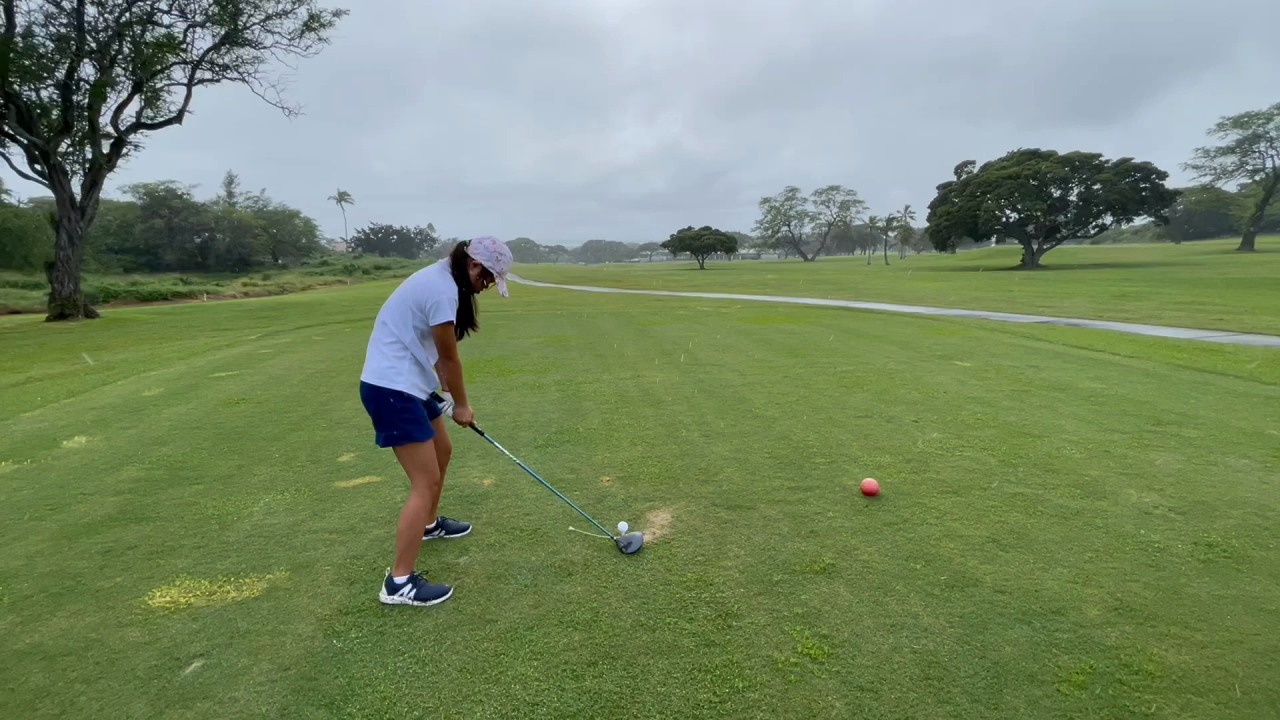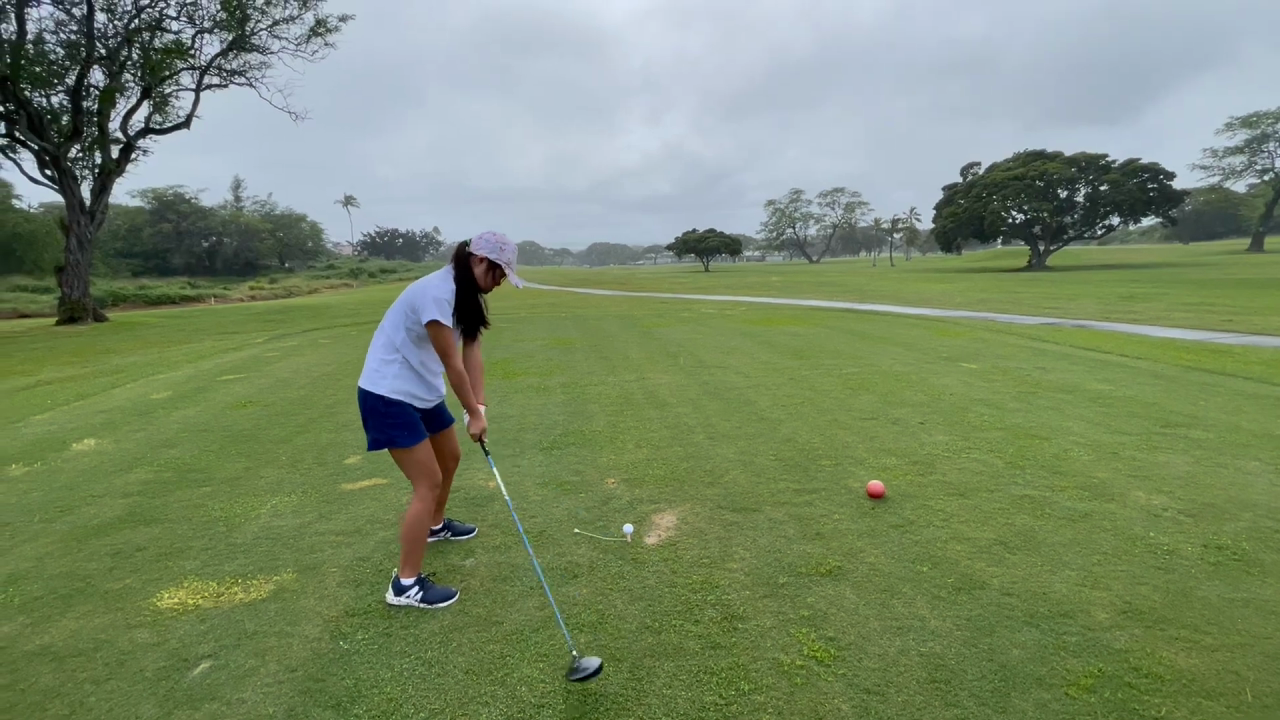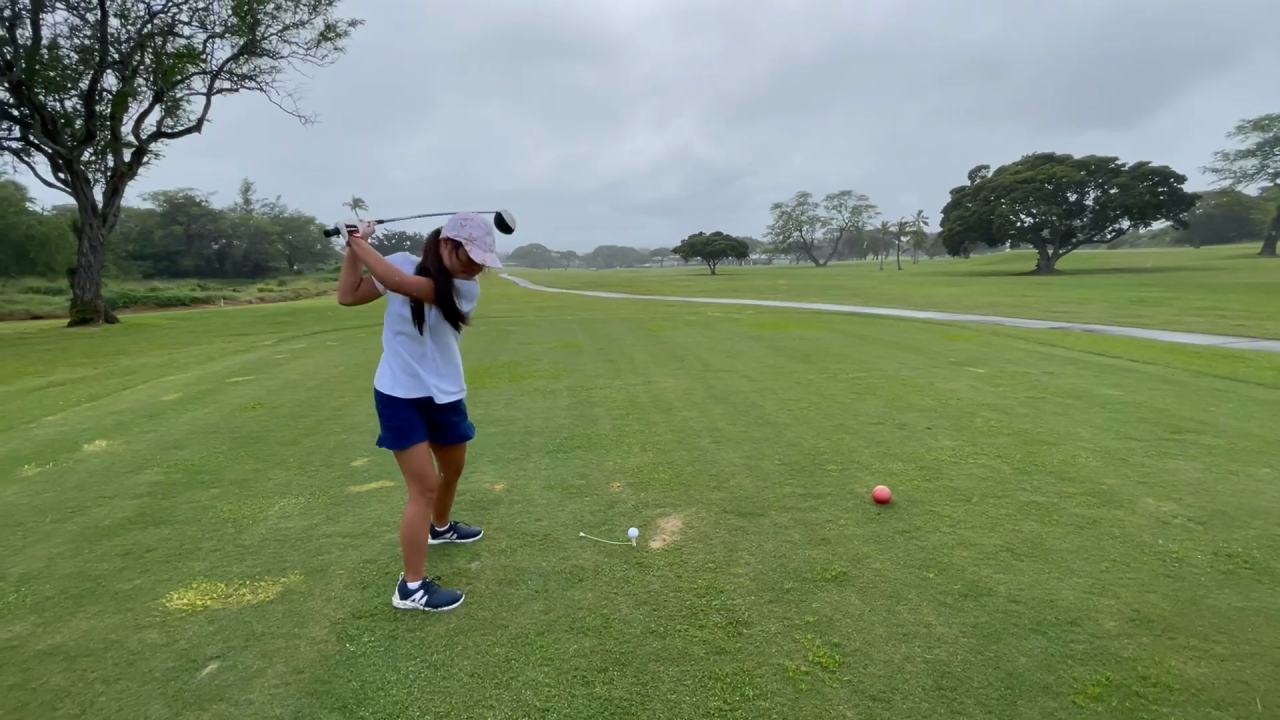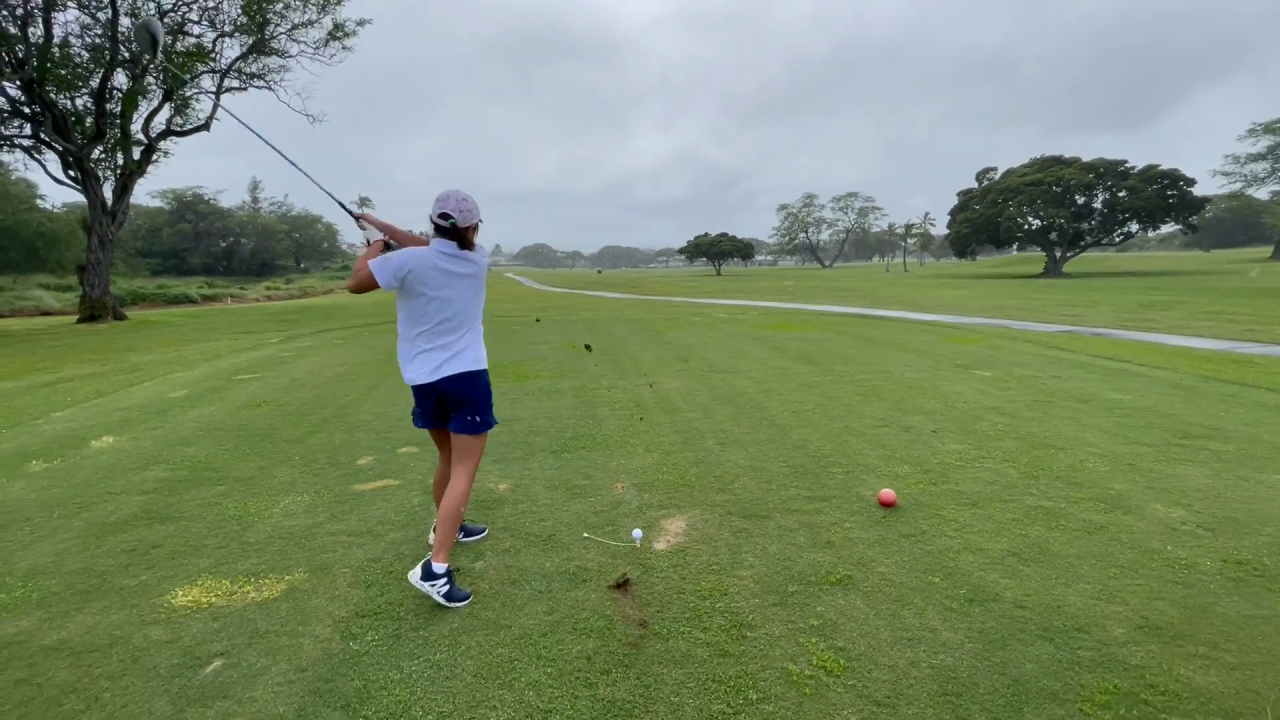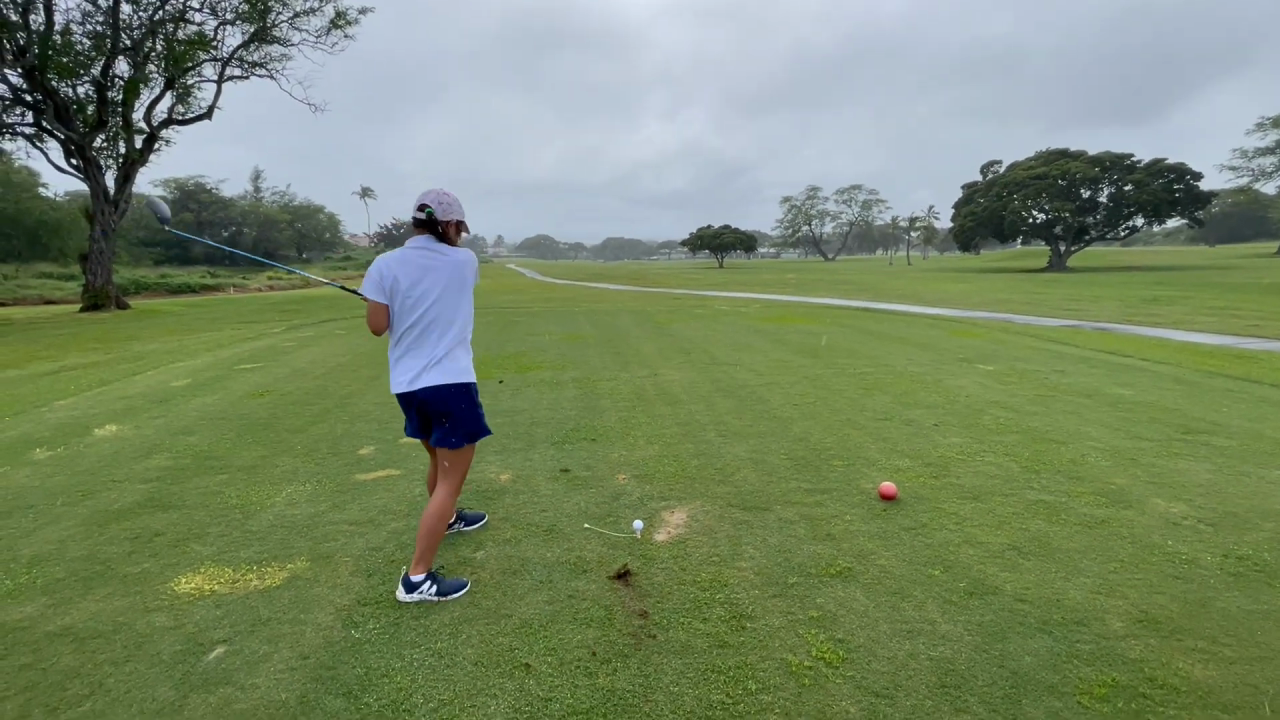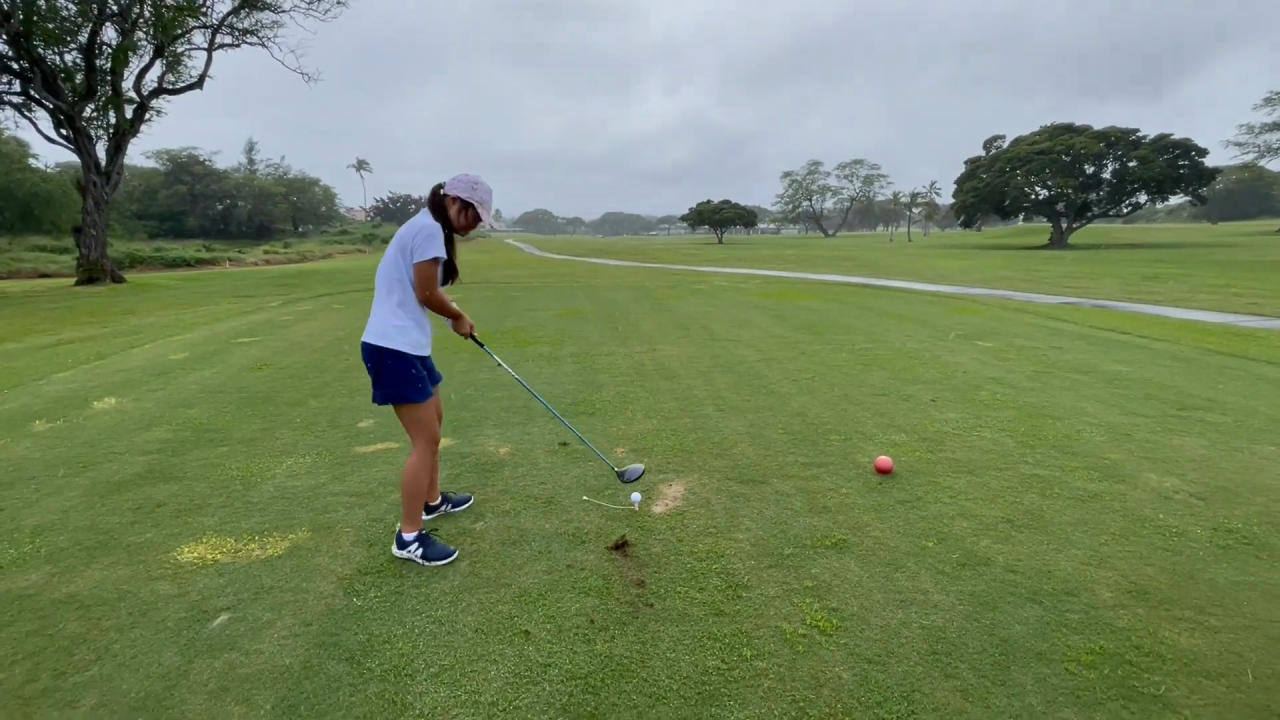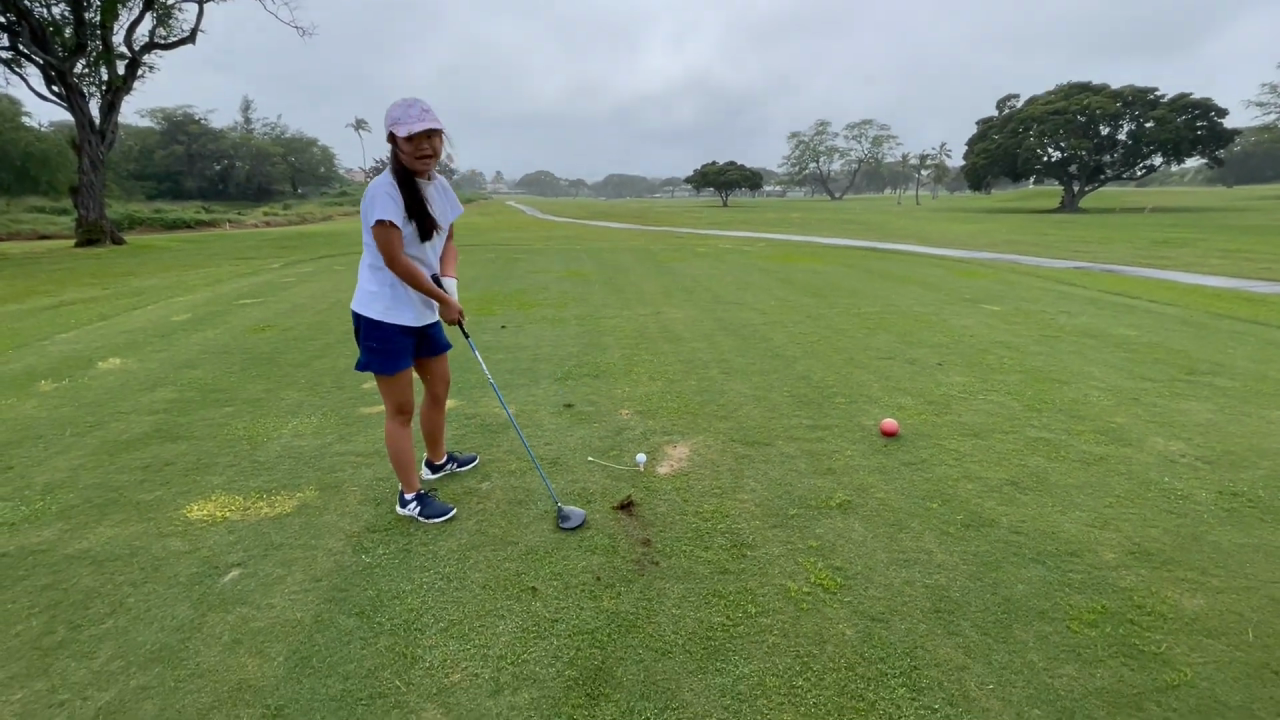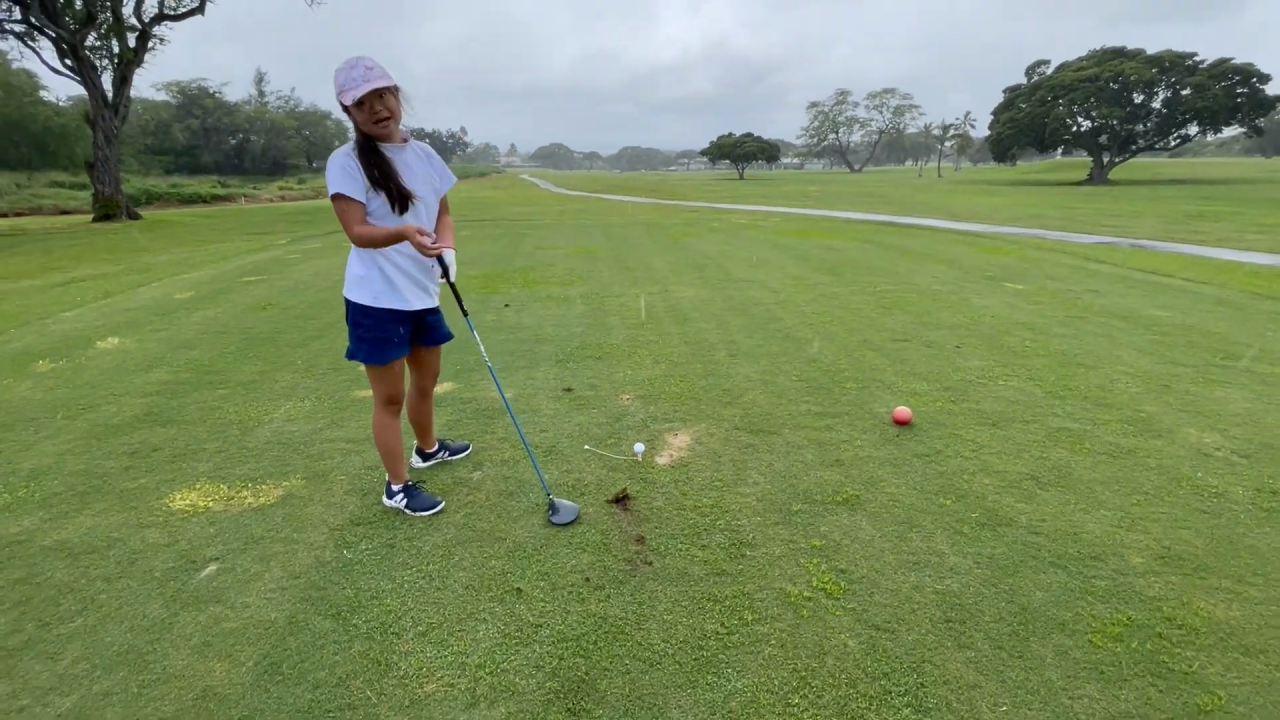
dt=0.7s
person 1, frame 1
left shoulder: (442, 278)
right shoulder: (443, 291)
right elbow: (450, 357)
left wrist: (446, 392)
right wrist: (462, 404)
left hip: (409, 383)
right hip: (391, 390)
left knee: (441, 451)
right knee: (425, 481)
left ankle: (430, 523)
right ankle: (399, 582)
person 1, frame 2
left shoulder: (466, 293)
right shoulder: (437, 293)
left elbow: (471, 352)
right elbow: (450, 363)
left wrist: (480, 405)
right wrist: (472, 413)
left hip: (422, 393)
right hip: (389, 395)
left knee: (449, 458)
right knee: (428, 484)
left ankle: (436, 525)
right ankle: (406, 584)
person 1, frame 3
left shoulder: (466, 287)
right shoulder: (403, 262)
left elbow: (401, 284)
right elbow: (348, 296)
left wrist: (361, 245)
right wrist: (354, 247)
left hip: (445, 395)
right hip: (398, 396)
left knee: (451, 469)
right knee: (424, 488)
left ankle: (440, 527)
right ankle: (411, 588)
person 1, frame 4
left shoulder: (409, 261)
right shoulder: (478, 262)
left elbow: (354, 284)
left wrist: (375, 253)
right wrist: (381, 224)
left hip: (424, 380)
right hip: (467, 376)
left knee: (449, 456)
right knee: (464, 471)
left ankle: (446, 526)
right ankle: (435, 567)
person 1, frame 5
left shoulder: (385, 265)
right shoulder: (464, 260)
left elbow: (379, 327)
left hip: (408, 385)
right hip: (453, 383)
left knee: (440, 459)
right knee: (451, 481)
left ankle: (446, 518)
right ankle: (417, 578)
person 1, frame 6
left shoulder: (425, 228)
right shoulder: (430, 230)
right elbow: (427, 294)
left wrist: (455, 315)
right wrist: (458, 316)
left hip: (404, 343)
right hip: (395, 347)
left knee: (431, 423)
right knee: (425, 439)
left ankle: (431, 499)
right ankle: (410, 535)
person 1, frame 7
left shoulder: (439, 185)
right shoulder: (384, 190)
left elbow: (447, 240)
right elbow: (395, 260)
left wrist: (449, 283)
right wrist: (443, 299)
left hip: (423, 312)
right hip: (384, 316)
left knee: (439, 387)
right knee: (400, 408)
left ankle: (437, 459)
right ankle: (410, 495)
person 1, frame 8
left shoulder: (424, 154)
right shoulder: (346, 161)
left elbow: (443, 212)
right elbow: (357, 232)
left wrist: (447, 250)
right wrist: (404, 233)
left hip: (423, 295)
right hip: (377, 301)
left knee: (426, 382)
right knee: (391, 397)
left ankle: (428, 448)
right ankle: (398, 487)
